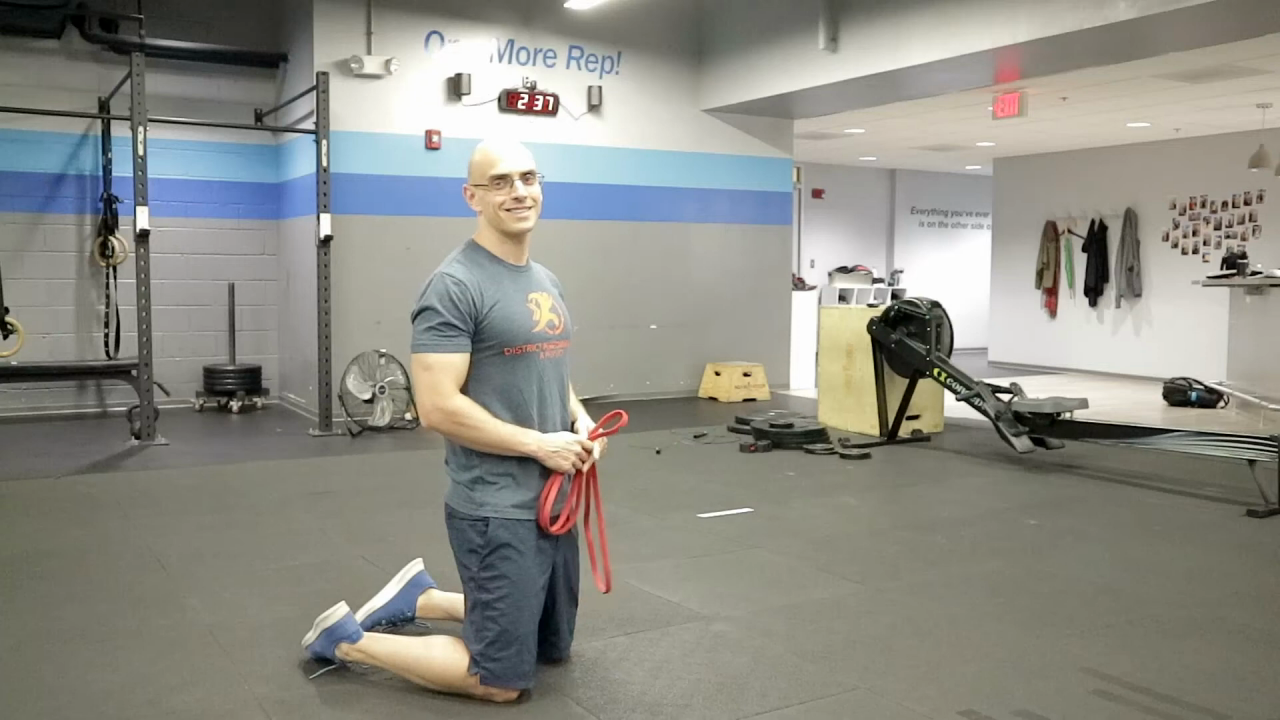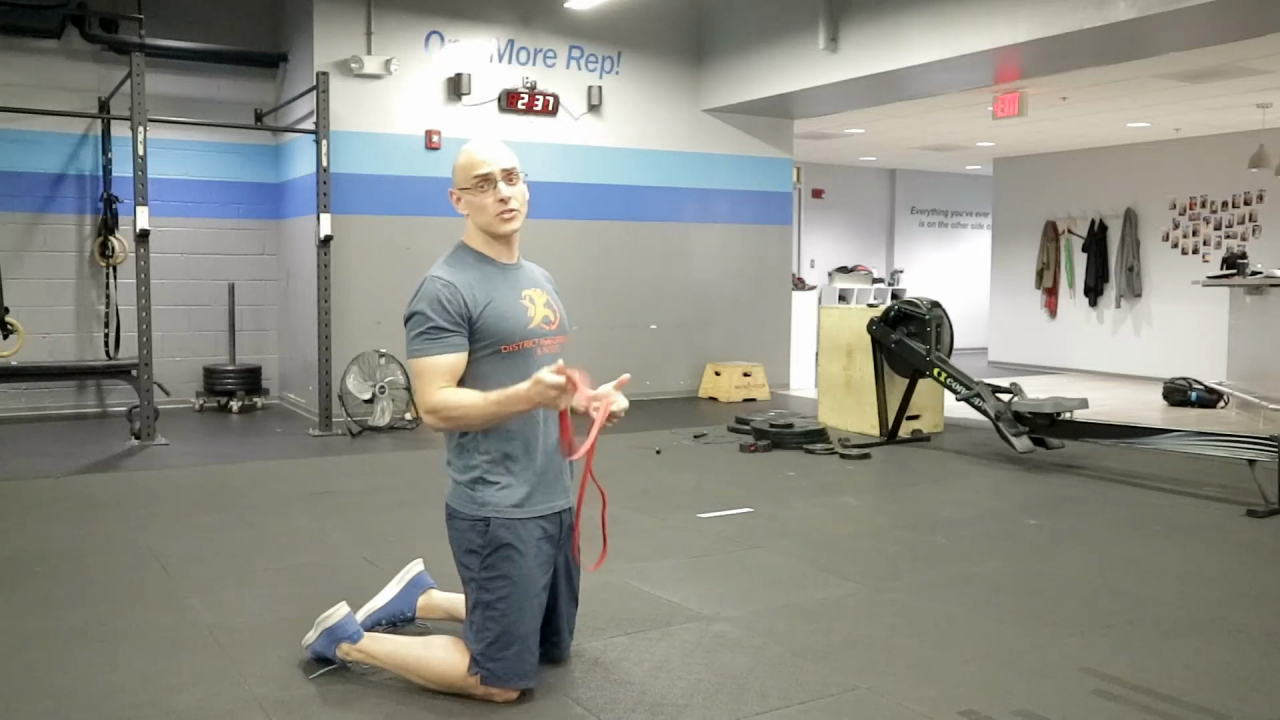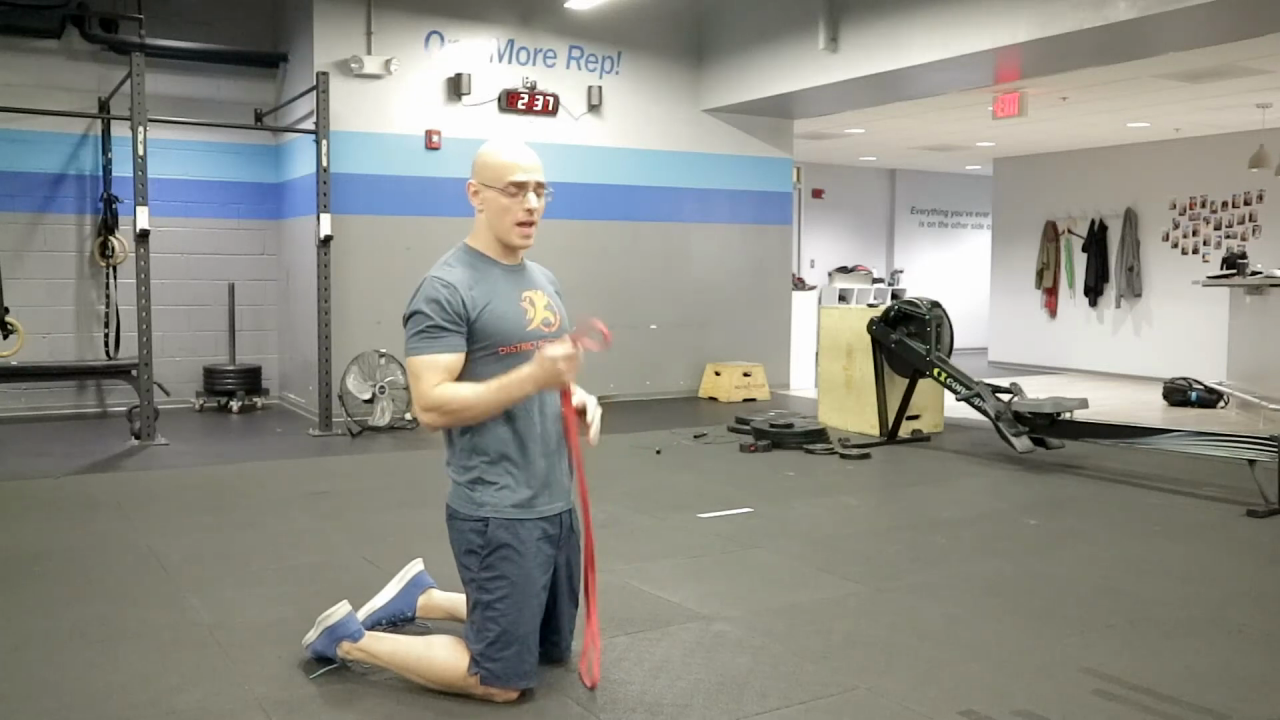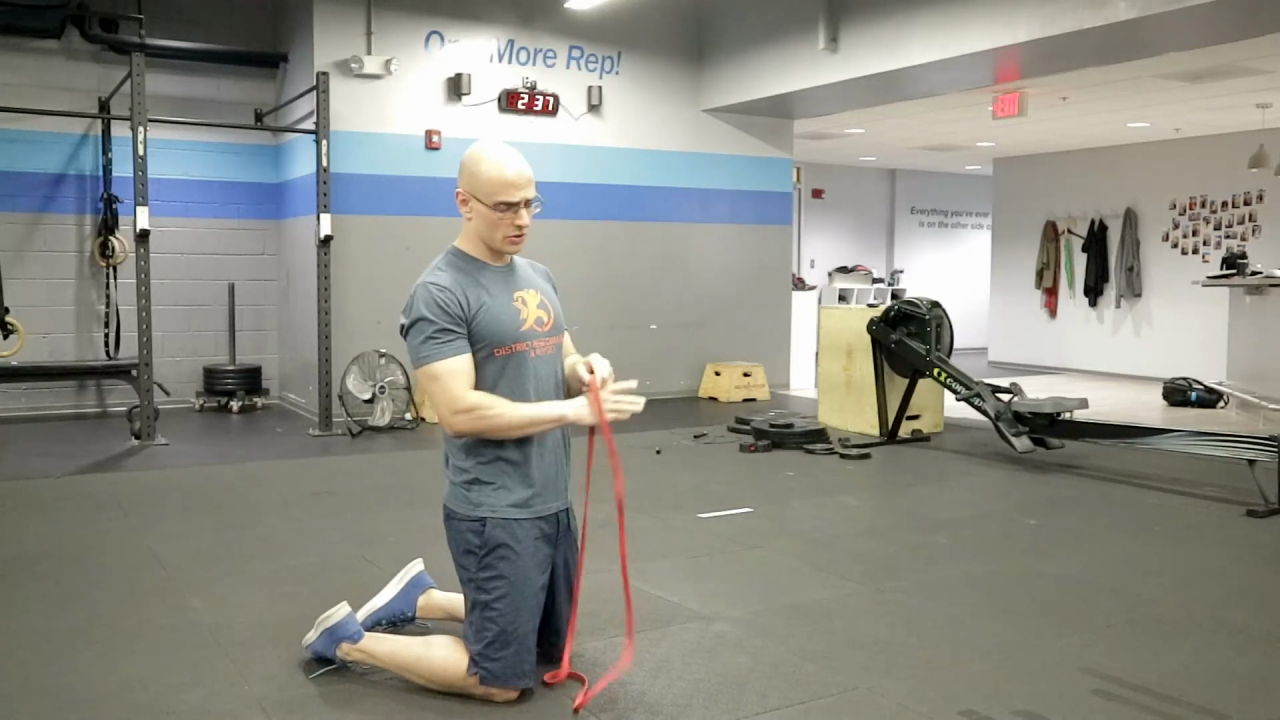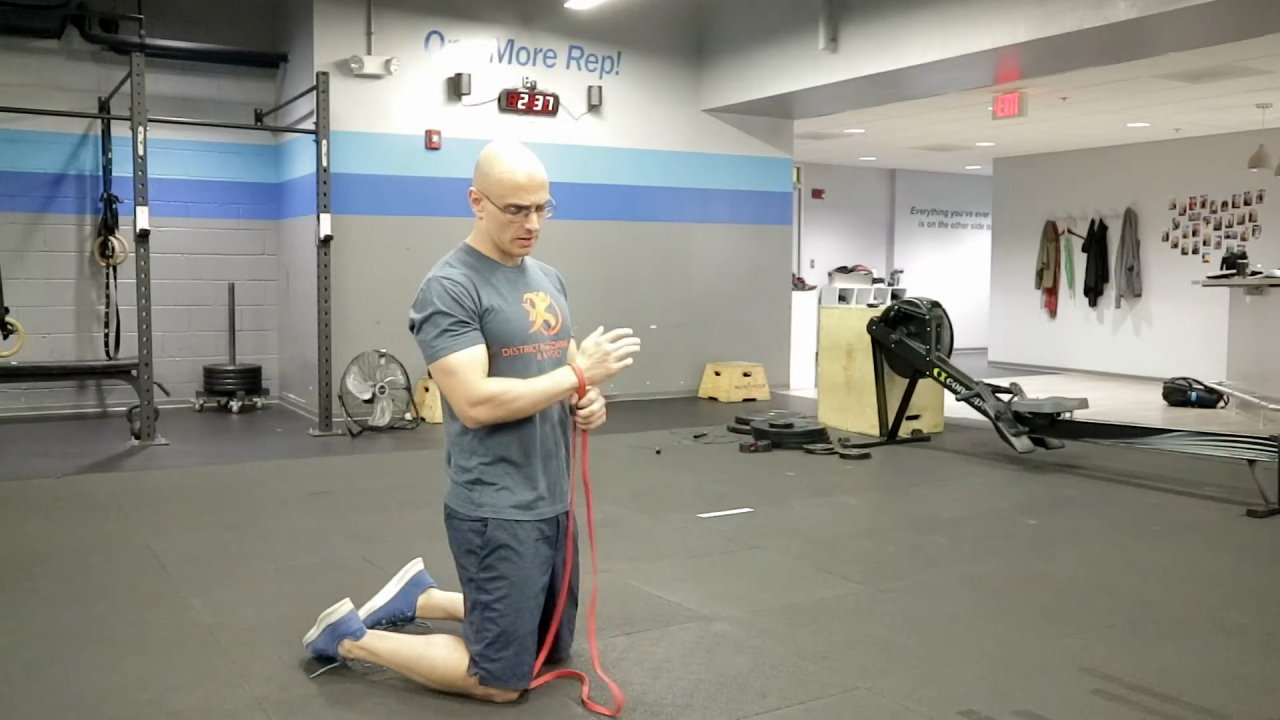
dt=1s
person 1, frame 1
left shoulder: (546, 281)
right shoulder: (455, 286)
right elbow: (438, 407)
left wrist: (579, 418)
right wrist: (538, 444)
left hip: (552, 501)
right hip: (497, 510)
left knee: (551, 648)
right knee: (503, 679)
left ankle: (422, 597)
right ankle: (348, 640)
person 1, frame 2
left shoulder: (539, 278)
right shoulder: (446, 288)
right elbow: (435, 405)
left wrist: (587, 396)
right wrist: (527, 397)
left hip: (553, 498)
right hip: (497, 509)
left knee: (550, 648)
right knee: (503, 679)
left ankle: (420, 598)
right ankle: (350, 640)
person 1, frame 3
left shoulder: (543, 279)
right shoulder: (447, 288)
right elbow: (432, 405)
left wrist: (576, 397)
right wrist: (531, 378)
left hip: (555, 501)
right hip: (497, 510)
left knee: (552, 649)
right knee: (503, 679)
left ankle: (424, 597)
right ankle: (352, 638)
person 1, frame 4
left shoulder: (538, 276)
right shoulder: (439, 293)
right elbow: (460, 412)
left wrist: (585, 368)
right wrist: (576, 412)
left hip: (552, 500)
right hip: (494, 512)
left knee: (551, 650)
right knee: (503, 679)
left ankle: (423, 598)
right ankle: (351, 640)
person 1, frame 5
left shoulder: (549, 279)
right shoulder: (450, 288)
right elbow: (476, 403)
left wrist: (587, 398)
right wrist: (579, 372)
left hip: (552, 501)
right hip: (496, 510)
left knee: (551, 650)
right knee: (503, 679)
left ankle: (420, 597)
right ankle: (352, 637)
